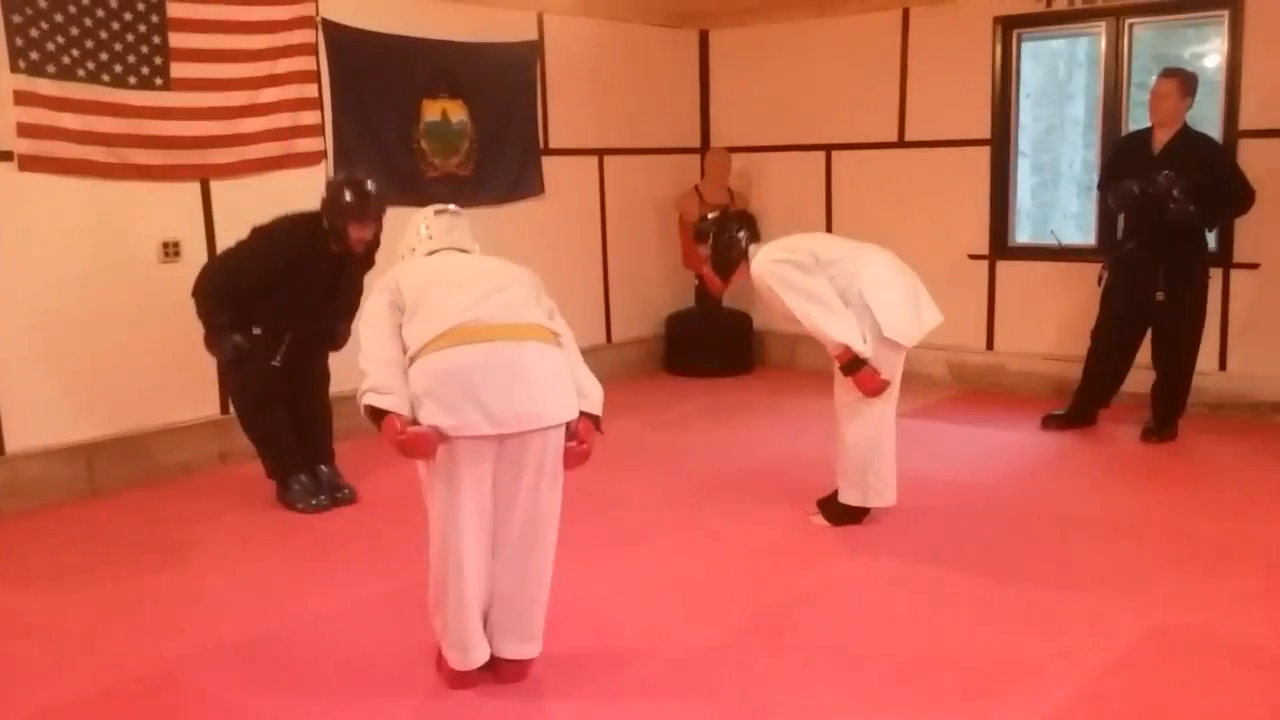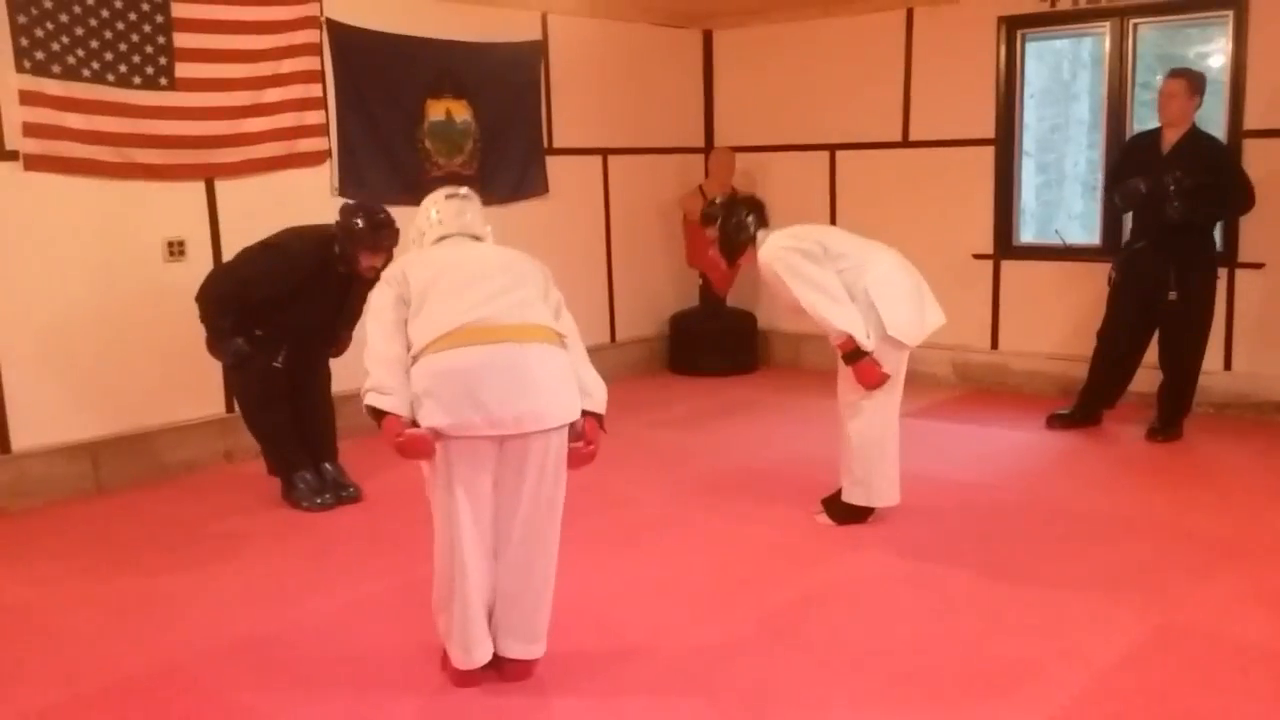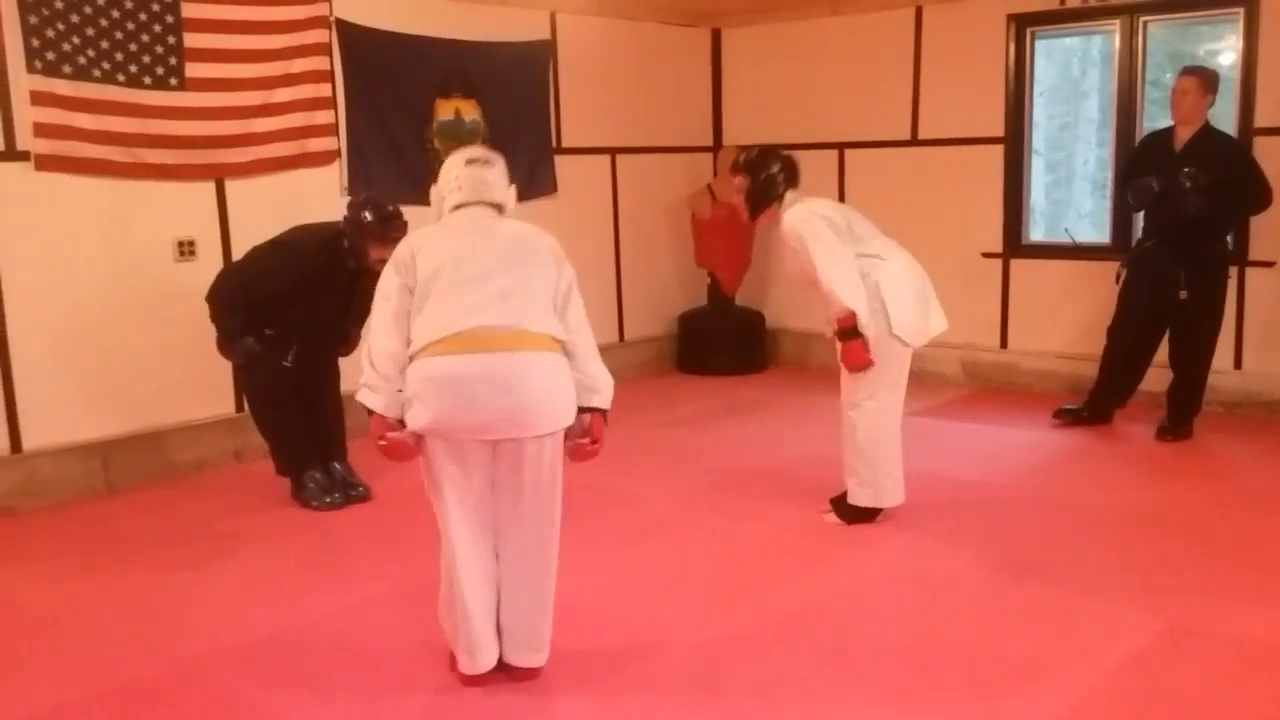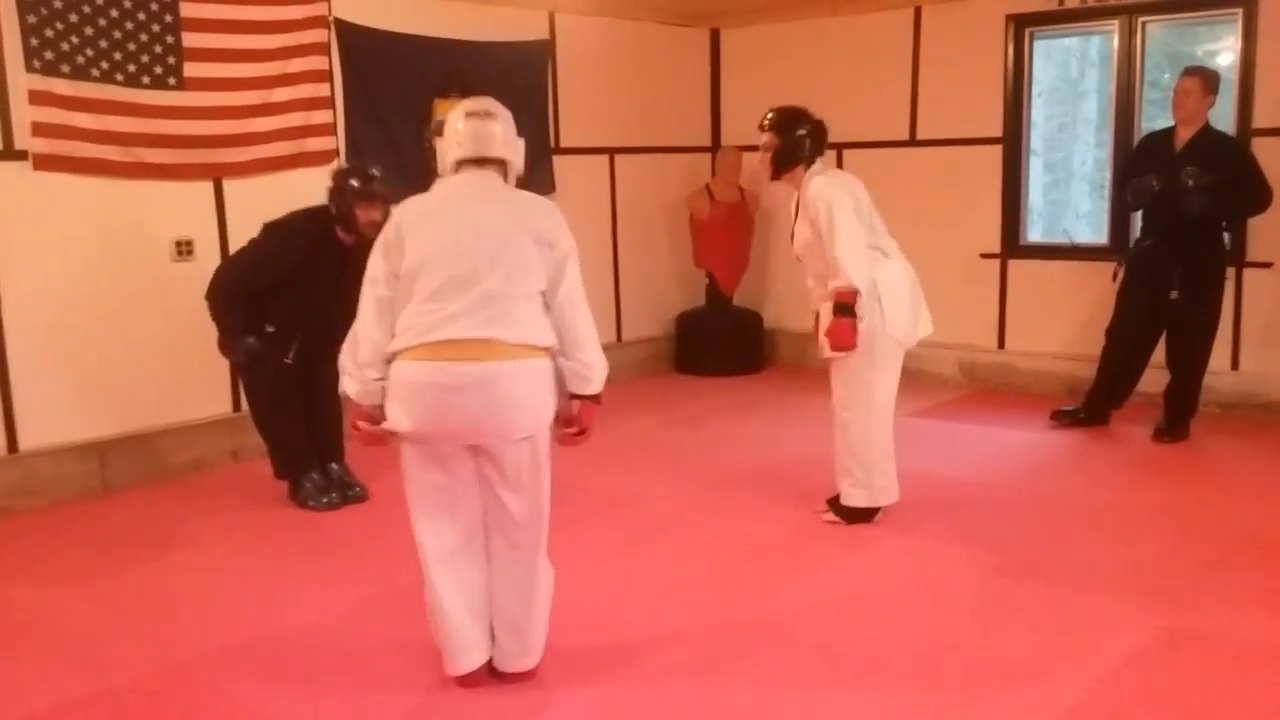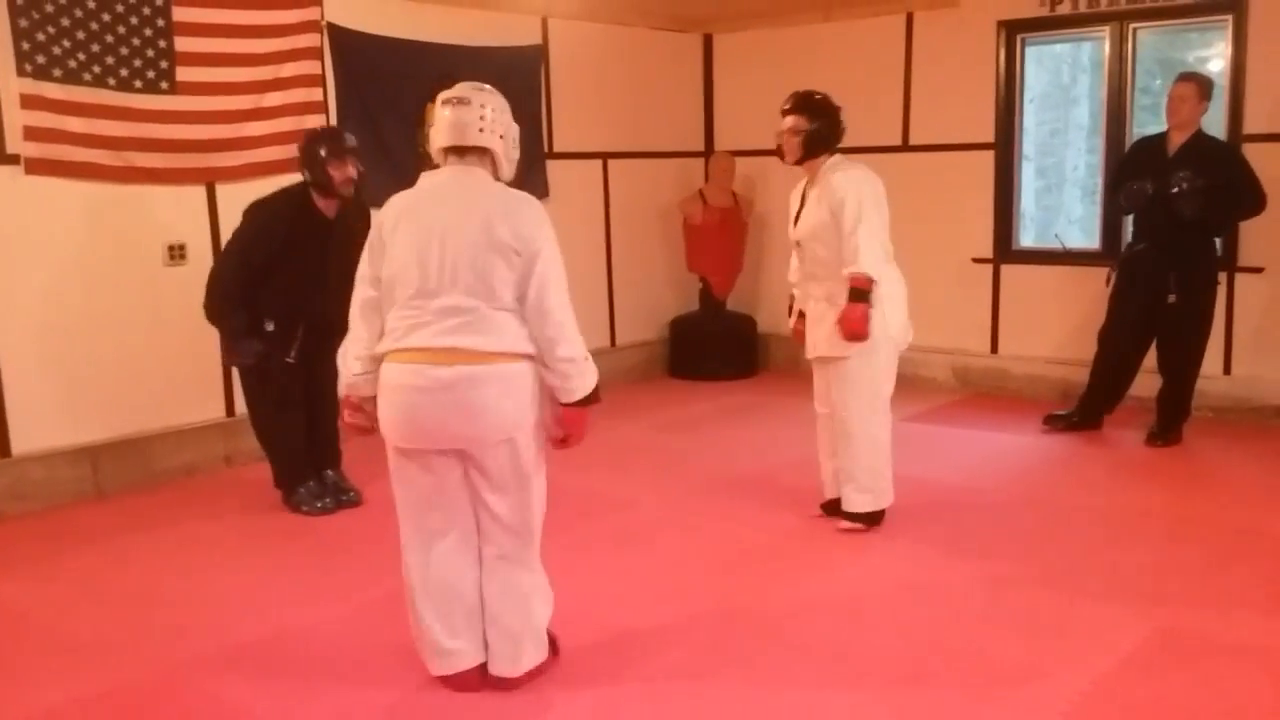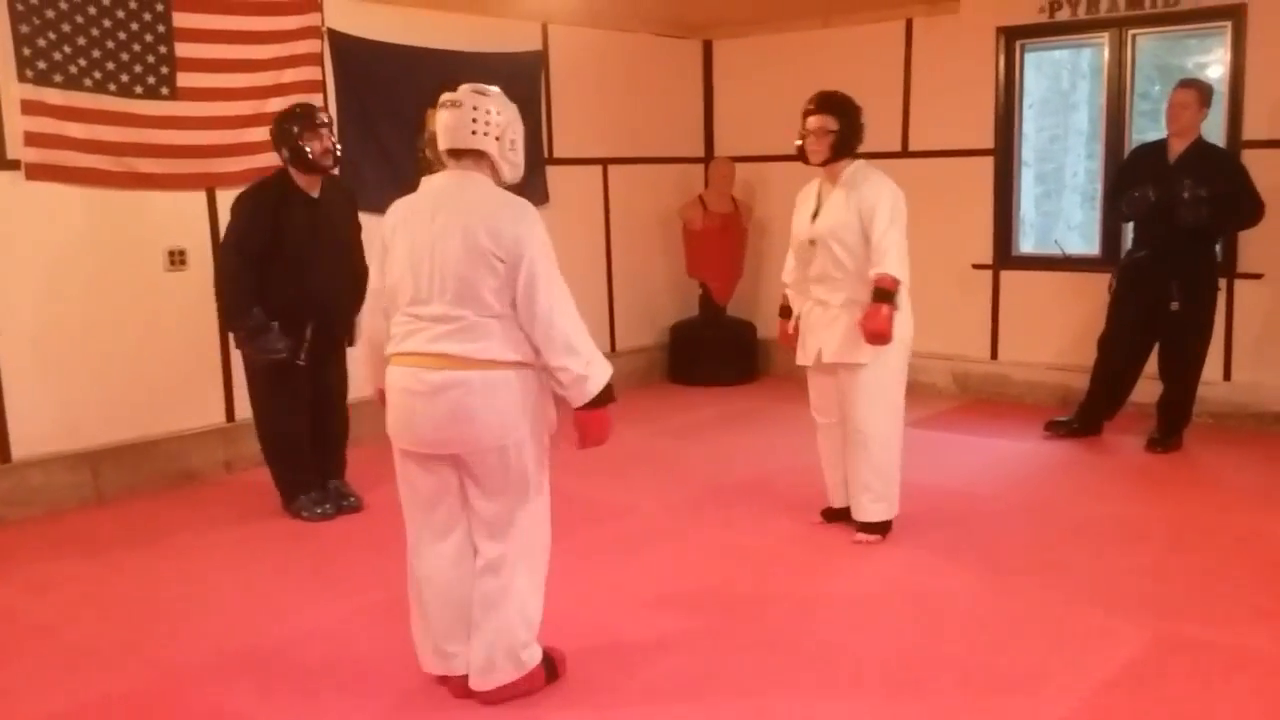
dt=0.2s
person 1, frame 1
left shoulder: (395, 280)
right shoulder: (514, 273)
left elbow: (380, 349)
right elbow: (564, 342)
left wrist: (392, 415)
right wrist: (585, 413)
left hip: (449, 380)
right hip: (534, 376)
left knee: (459, 523)
right knee: (525, 522)
left ankle: (462, 654)
right ankle: (514, 649)
person 1, frame 2
left shoulder: (403, 271)
right shoulder: (524, 263)
left elbow: (385, 346)
right elbow: (569, 338)
left wrist: (393, 416)
right wrist: (588, 414)
left hip: (451, 379)
right hip: (536, 376)
left knee: (462, 521)
right knee: (527, 522)
left ankle: (466, 652)
right ankle: (518, 647)
person 1, frame 3
left shoulder: (415, 246)
right shoulder: (541, 243)
left elbow: (387, 334)
right elbow: (575, 329)
left wrist: (385, 413)
right wrist: (591, 409)
left hip: (446, 382)
right hip: (534, 381)
left knee: (463, 524)
right knee: (528, 524)
left ankle: (473, 653)
right ankle: (524, 650)
person 1, frame 4
left shoulder: (408, 216)
right shoulder: (541, 215)
left elbow: (374, 315)
right elbow: (570, 312)
left wrist: (366, 396)
right wrist: (582, 393)
left hip: (428, 383)
right hip: (514, 382)
left knee: (446, 525)
right knee: (517, 524)
left ankle: (464, 652)
right ankle: (518, 650)
person 1, frame 5
left shoulder: (395, 212)
right shoulder: (521, 212)
left elbow: (366, 311)
right elbow: (550, 314)
left wrist: (360, 386)
right wrist: (573, 394)
left hip: (413, 387)
right hip: (498, 387)
left knee: (436, 531)
right knee: (510, 527)
left ankle: (454, 655)
right ankle: (517, 652)
person 1, frame 6
left shoulder: (401, 215)
right shoulder: (512, 216)
left elbow: (379, 314)
right elbow: (549, 317)
left wrist: (387, 374)
right wrist: (589, 394)
left hip: (414, 392)
right hip: (495, 394)
left knee: (438, 535)
right knee: (507, 534)
left ankle: (451, 661)
right ankle: (504, 664)
person 2, frame 1
left shoulder: (766, 269)
right shoulder: (773, 258)
left elbow: (823, 316)
left wrist: (855, 367)
right wrist: (852, 363)
left hip: (878, 302)
right hip: (881, 294)
left knee: (862, 407)
right knee: (857, 405)
left ankle: (855, 500)
right ankle: (855, 491)
person 2, frame 2
left shoulder: (774, 257)
right shoulder: (780, 245)
left elbow: (829, 305)
left wrist: (857, 358)
right wrist: (855, 355)
left hip: (883, 302)
right hip: (882, 294)
left knee: (865, 405)
right knee: (864, 404)
left ankle: (860, 499)
right ankle: (858, 490)
person 2, frame 3
left shoulder: (799, 221)
right shoulder: (799, 215)
left elbow: (840, 281)
left wrist: (850, 337)
right wrist: (849, 334)
left hip: (889, 303)
right hip: (884, 299)
left knee: (867, 403)
right knee: (866, 401)
left ankle: (866, 499)
right ankle: (865, 490)
person 2, frame 4
left shoulder: (825, 189)
right shoulder: (808, 193)
left elbow: (850, 258)
left wrist: (843, 314)
right wrist: (824, 312)
left hip: (876, 303)
right hip: (858, 304)
left knee: (860, 405)
right knee: (849, 404)
left ankle: (863, 499)
right ankle: (855, 491)
person 2, frame 5
left shoulder: (849, 181)
right shoulder: (804, 189)
left elbow: (865, 249)
left wrist: (857, 303)
right wrist: (799, 310)
left hip: (864, 307)
right hip: (830, 307)
left knee: (859, 408)
right knee: (830, 408)
left ankle: (866, 503)
right ankle: (844, 495)
person 2, frame 6
left shoulder: (874, 187)
right shoulder: (809, 193)
left elbow: (889, 252)
right elbow: (799, 261)
left wrist: (883, 305)
right wrist: (790, 312)
left hip: (869, 316)
right hip: (824, 319)
left knee: (870, 418)
right knee: (828, 416)
left ankle: (876, 512)
right ankle: (844, 500)
person 3, frame 1
left shoulder: (1205, 150)
right shoulder: (1129, 146)
left elbow: (1241, 197)
right elbow: (1107, 186)
left wrist: (1197, 212)
right wrist: (1118, 195)
left hip: (1181, 262)
right hip: (1132, 257)
left knee: (1174, 345)
right knee: (1109, 335)
left ankle: (1165, 419)
right ankle: (1084, 408)
person 3, frame 2
left shoulder: (1211, 151)
right shoulder: (1138, 146)
left elbow: (1241, 198)
right elbow: (1114, 188)
left wrist: (1194, 209)
right wrist: (1126, 194)
left hip: (1189, 262)
right hip: (1140, 256)
left knee: (1181, 345)
right knee: (1115, 335)
left ankle: (1170, 419)
right ankle: (1089, 407)
person 3, frame 3
left shoulder: (1226, 149)
right shoulder: (1152, 145)
left elbow: (1259, 196)
right elbow: (1127, 186)
left wrist: (1210, 204)
right wrist: (1139, 193)
left hip: (1200, 261)
right hip: (1152, 254)
left knee: (1191, 344)
right knee: (1126, 333)
left ankle: (1180, 418)
right ankle: (1099, 406)
person 3, frame 4
left shoulder: (1227, 150)
right shoulder: (1151, 145)
left elbow: (1259, 196)
right elbow: (1124, 188)
left wrist: (1213, 203)
right wrist: (1137, 192)
left hip: (1198, 261)
right hip: (1150, 254)
left knee: (1188, 345)
right knee: (1124, 334)
left ankle: (1177, 419)
right ankle: (1096, 406)
person 3, frame 5
left shoulder: (1220, 155)
right shoulder: (1143, 150)
left elbow: (1253, 200)
right elbow: (1114, 192)
left wrist: (1205, 207)
right wrist: (1129, 196)
left hip: (1191, 265)
right hip: (1142, 259)
left knee: (1180, 348)
right knee: (1117, 338)
left ankle: (1170, 423)
right ankle: (1089, 410)
person 3, frame 6
left shoulder: (1220, 162)
right shoulder: (1142, 156)
left elbow: (1251, 210)
right elbow: (1113, 201)
left wrist: (1209, 215)
right wrist: (1131, 204)
left hip: (1191, 272)
right hip: (1142, 266)
left knee: (1181, 356)
right knee: (1116, 345)
left ankle: (1170, 429)
right ankle: (1089, 417)
person 4, frame 1
left shoulder: (362, 247)
right shoulder: (285, 240)
right elbow: (214, 281)
left wrist: (340, 324)
right wrist: (221, 332)
left hip: (306, 331)
right hip: (254, 333)
left knee: (312, 393)
right knee: (261, 398)
left ankle: (322, 469)
right ankle: (292, 478)
person 4, frame 2
left shoulder: (365, 266)
right shoulder: (294, 257)
right elbow: (217, 290)
left wrist: (341, 332)
right wrist: (224, 337)
right hip: (255, 335)
left knee: (314, 392)
right knee: (265, 397)
left ankle: (326, 467)
right ankle: (298, 476)
person 4, frame 3
left shoulder: (374, 264)
right shoulder: (302, 253)
right elbow: (228, 288)
left wrist: (348, 331)
right wrist: (235, 337)
right hip: (264, 335)
left knee: (323, 392)
right knee: (274, 397)
left ankle: (336, 467)
right ankle: (307, 476)
person 4, frame 4
left shoulder: (370, 242)
right shoulder: (294, 235)
left elbow: (352, 291)
right elbow: (229, 280)
left wrist: (339, 330)
right wrist: (235, 334)
left hip: (315, 332)
right hip: (266, 333)
left knee: (323, 392)
right knee: (276, 398)
left ankle: (333, 467)
right ankle: (305, 476)
person 4, frame 5
left shoulder: (355, 215)
right shoulder: (275, 214)
left elbow: (352, 274)
right elbow: (228, 273)
left wrist: (338, 322)
right wrist: (236, 334)
left hip: (317, 329)
right hip: (267, 331)
left knee: (323, 399)
right knee: (278, 405)
left ankle: (328, 473)
right ankle: (299, 483)
person 4, frame 6
left shoulder: (340, 198)
right shoulder: (260, 201)
left elbow: (354, 261)
right elbow: (232, 269)
left wrist: (351, 313)
right wrist: (253, 329)
left hip: (327, 328)
right hip: (276, 330)
left knee: (331, 407)
right knee: (283, 414)
left ankle: (331, 481)
right ankle: (300, 490)
